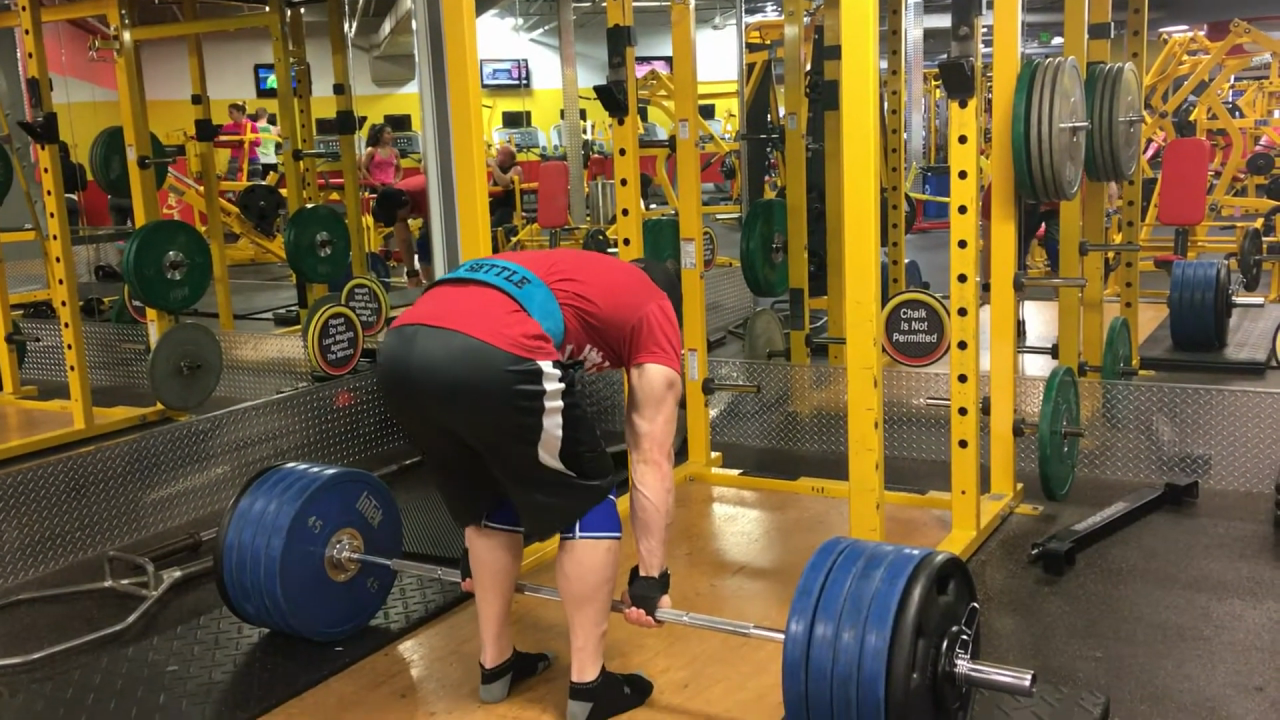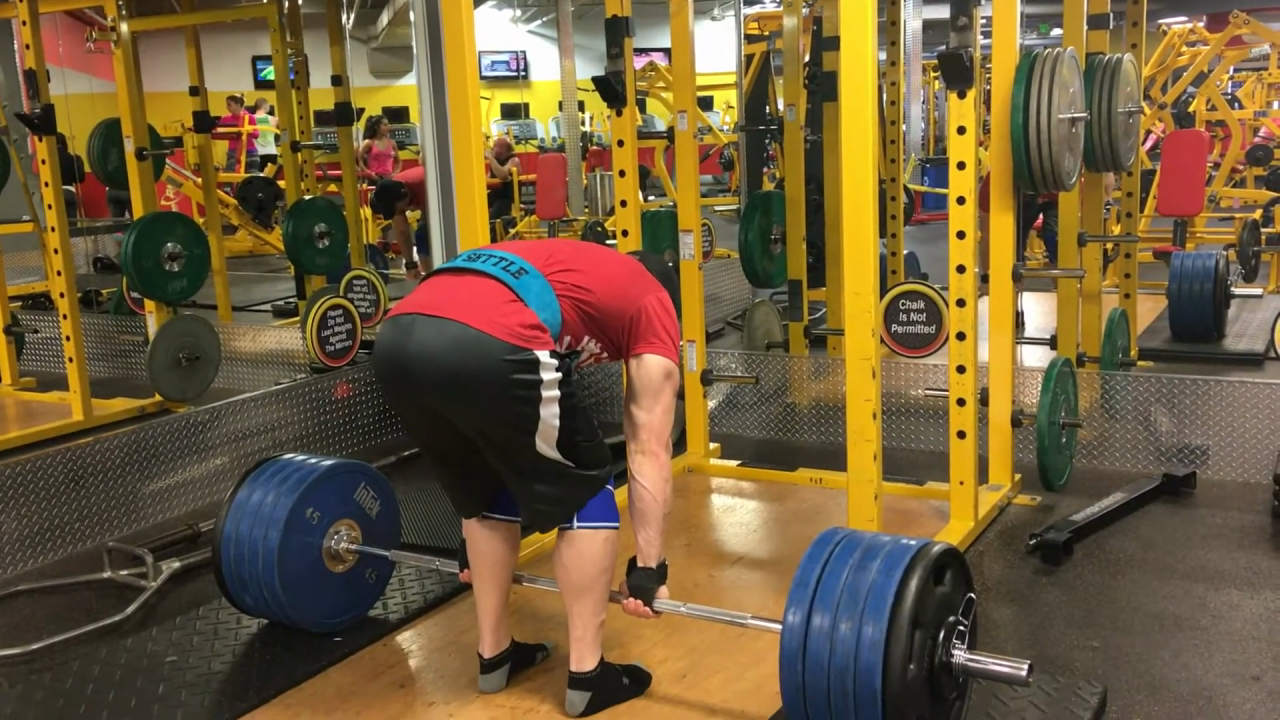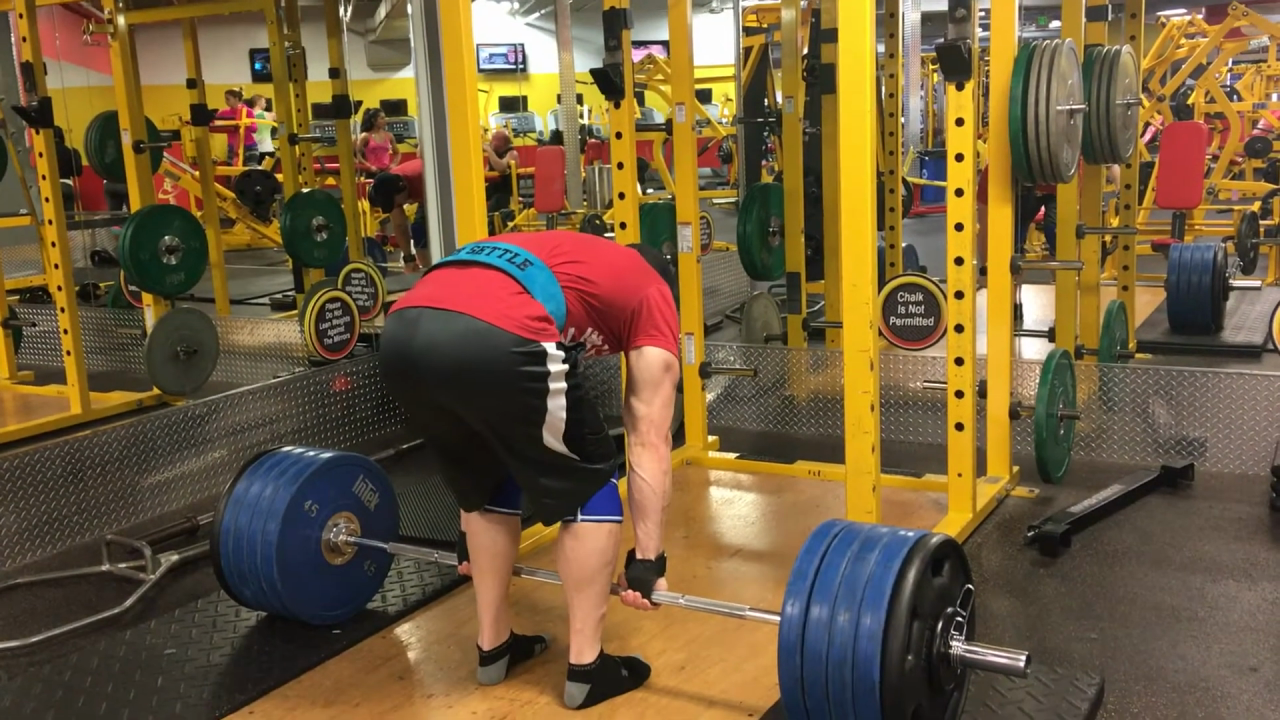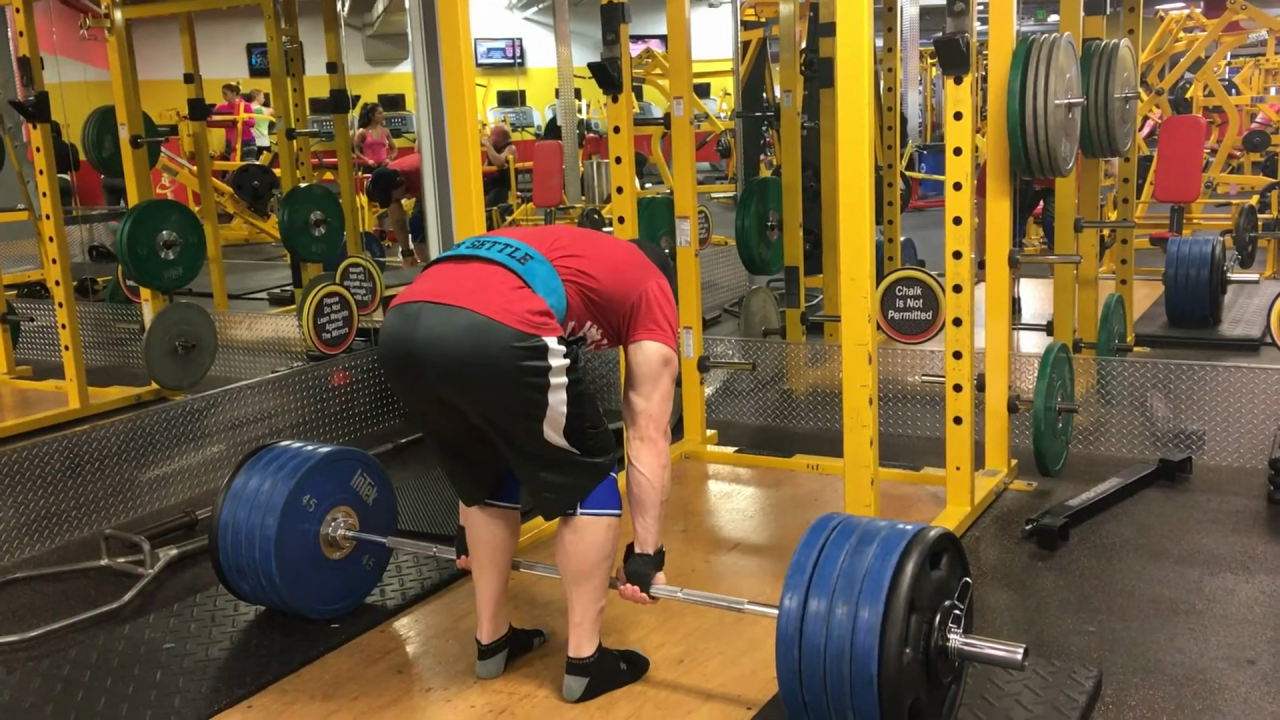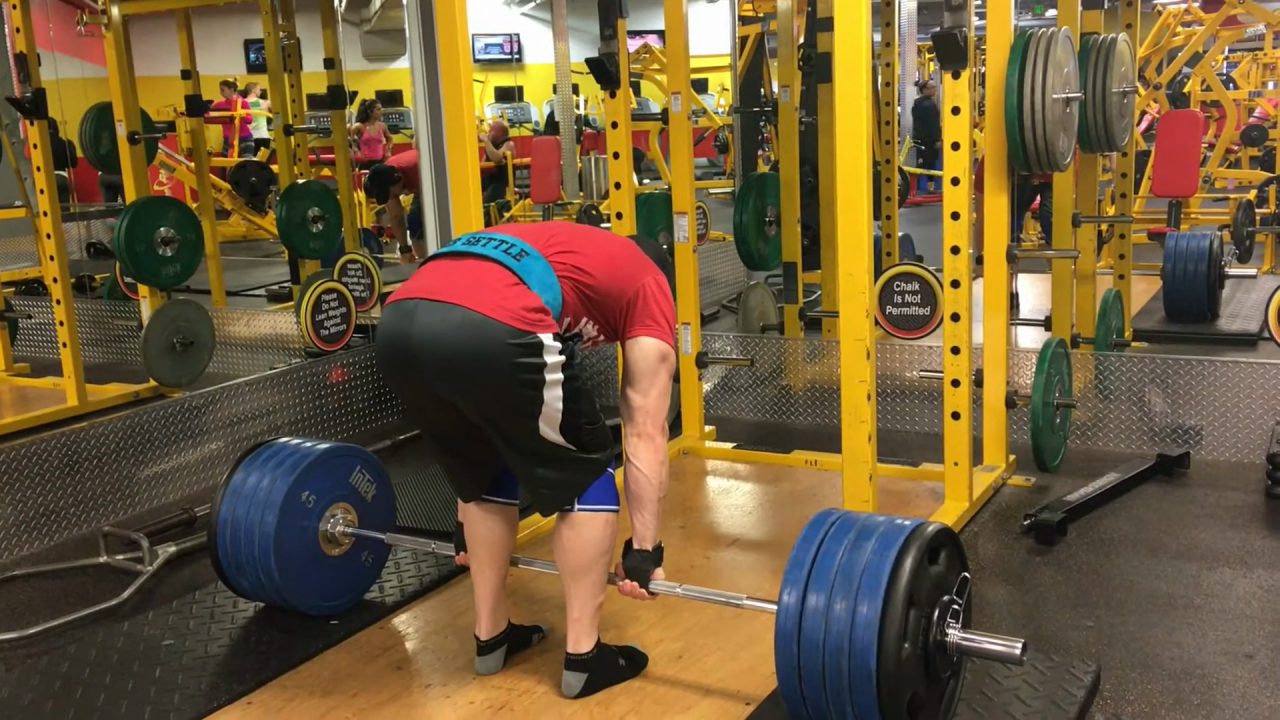
dt=0.3s
person 1, frame 1
right shoulder: (655, 311)
left elbow: (493, 446)
right elbow: (651, 459)
left wrist: (472, 557)
right wrist: (650, 577)
left hip: (401, 348)
right hip: (492, 358)
left knee: (490, 499)
right knee: (586, 501)
left ankle: (495, 663)
person 1, frame 2
right shoulder: (652, 303)
left elbow: (498, 439)
right elbow: (649, 449)
left wrist: (474, 548)
right wrist: (649, 568)
left hip: (398, 339)
right hip: (489, 348)
left knee: (488, 488)
right knee: (584, 492)
left ankle: (494, 655)
right ankle: (587, 676)
person 1, frame 3
right shoulder: (652, 294)
left elbow: (496, 430)
right elbow: (649, 441)
left wrist: (469, 537)
right wrist: (648, 560)
left hip: (402, 333)
right hip: (496, 340)
left knee: (489, 481)
right knee: (588, 485)
left ankle: (493, 646)
right ankle: (586, 668)
person 1, frame 4
right shoulder: (650, 288)
left elbow: (492, 425)
right elbow: (648, 434)
left wrist: (467, 531)
right wrist: (647, 554)
left hip: (403, 327)
right hip: (497, 334)
left knee: (489, 474)
right knee: (589, 479)
left ankle: (492, 641)
right ankle: (585, 663)
person 1, frame 5
right shoulder: (647, 284)
left elbow: (491, 415)
right elbow: (645, 431)
left wrist: (467, 526)
right wrist: (645, 550)
left hip: (398, 324)
right hip: (492, 332)
left knee: (486, 471)
right knee: (586, 475)
left ankle: (491, 637)
right ankle: (584, 658)
